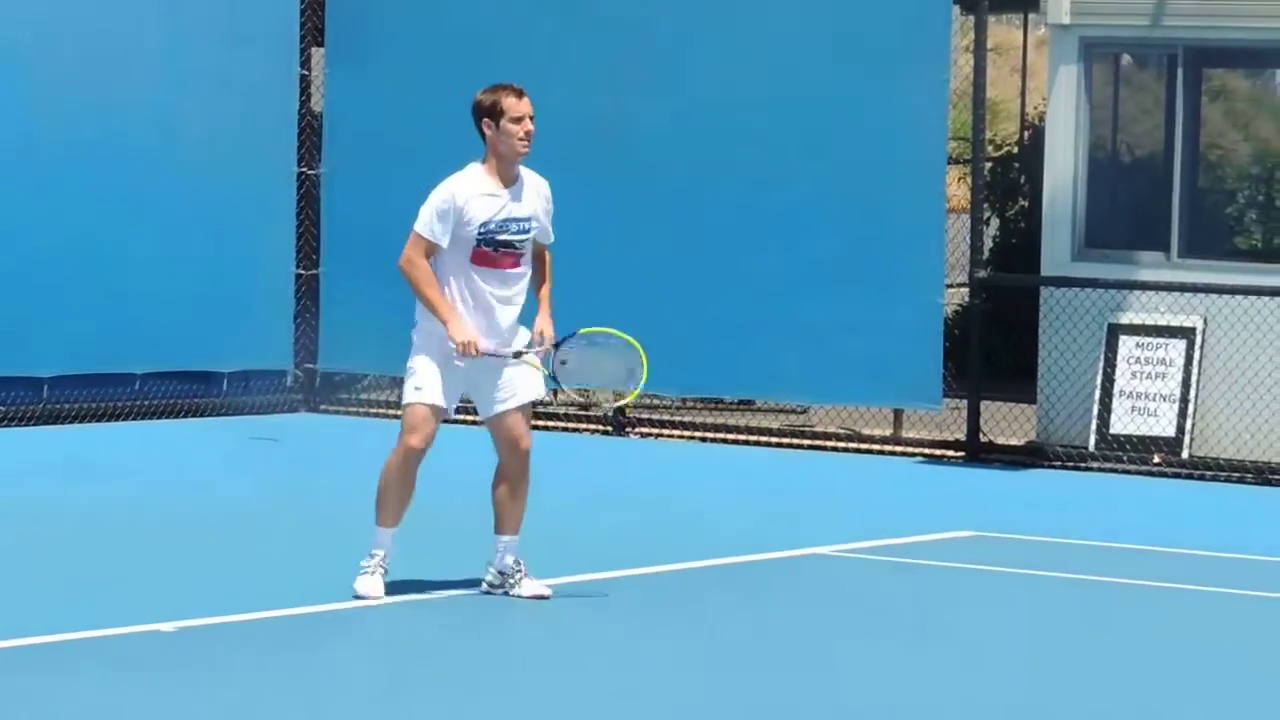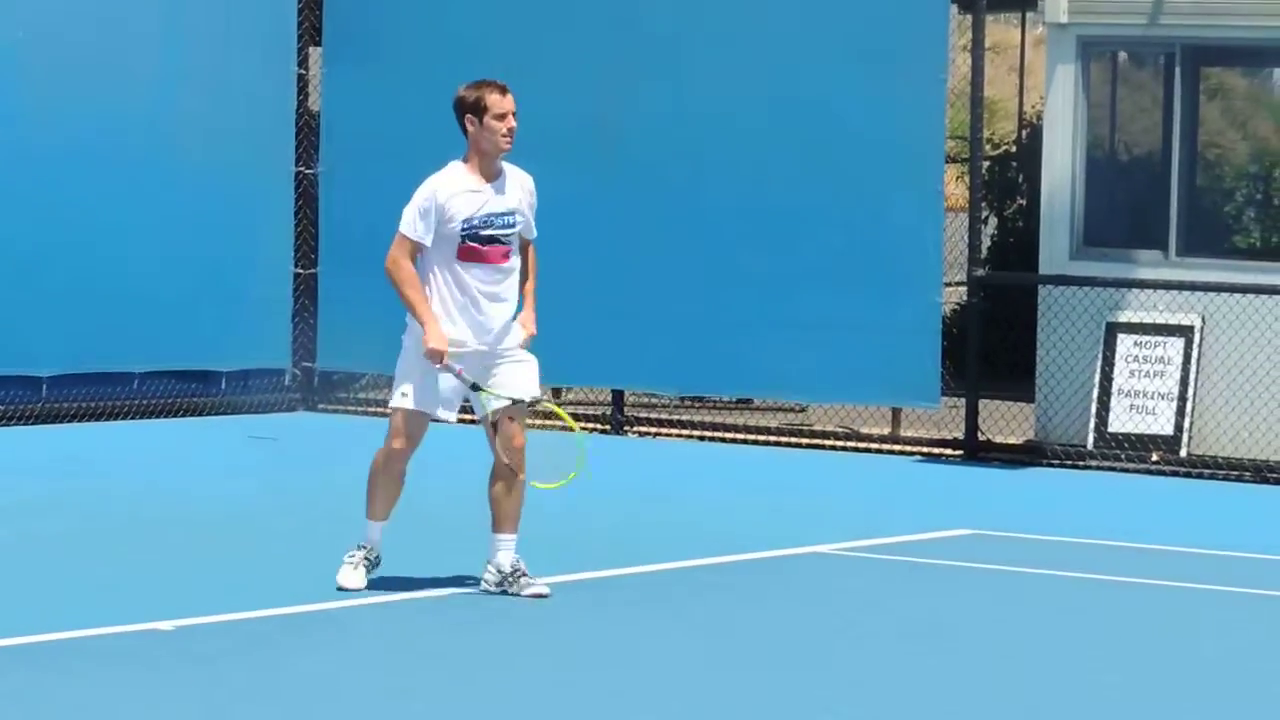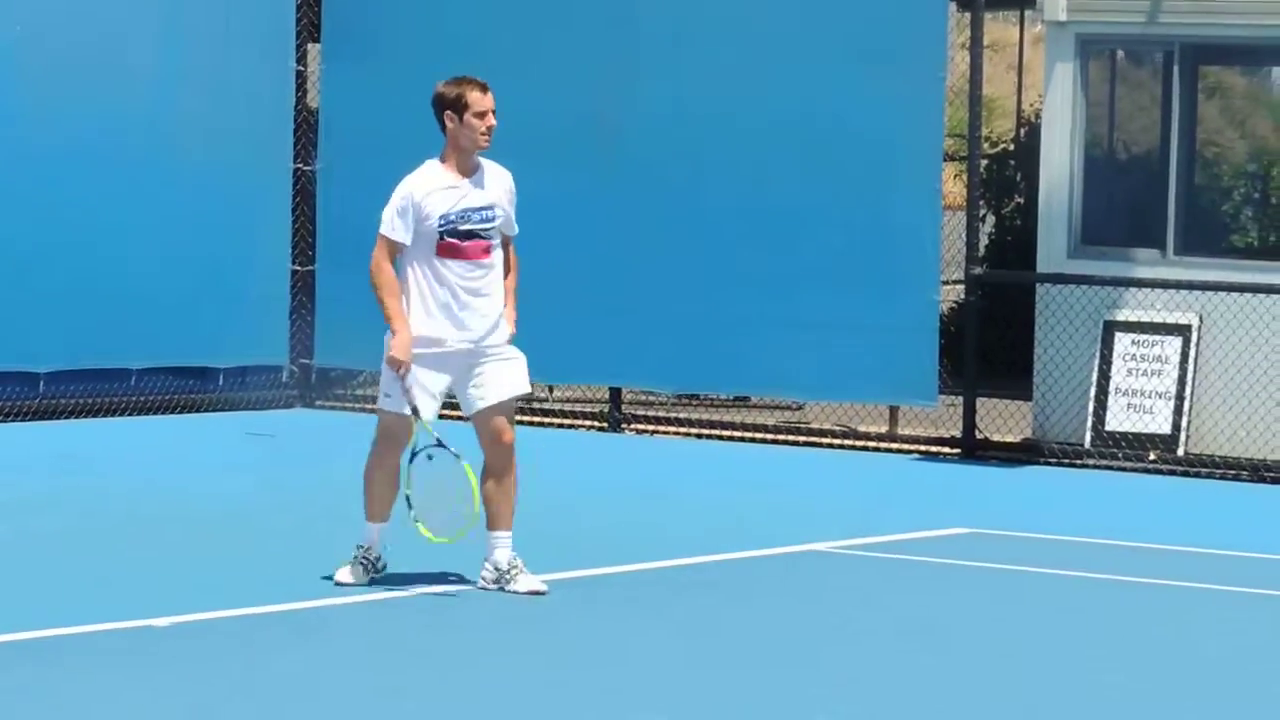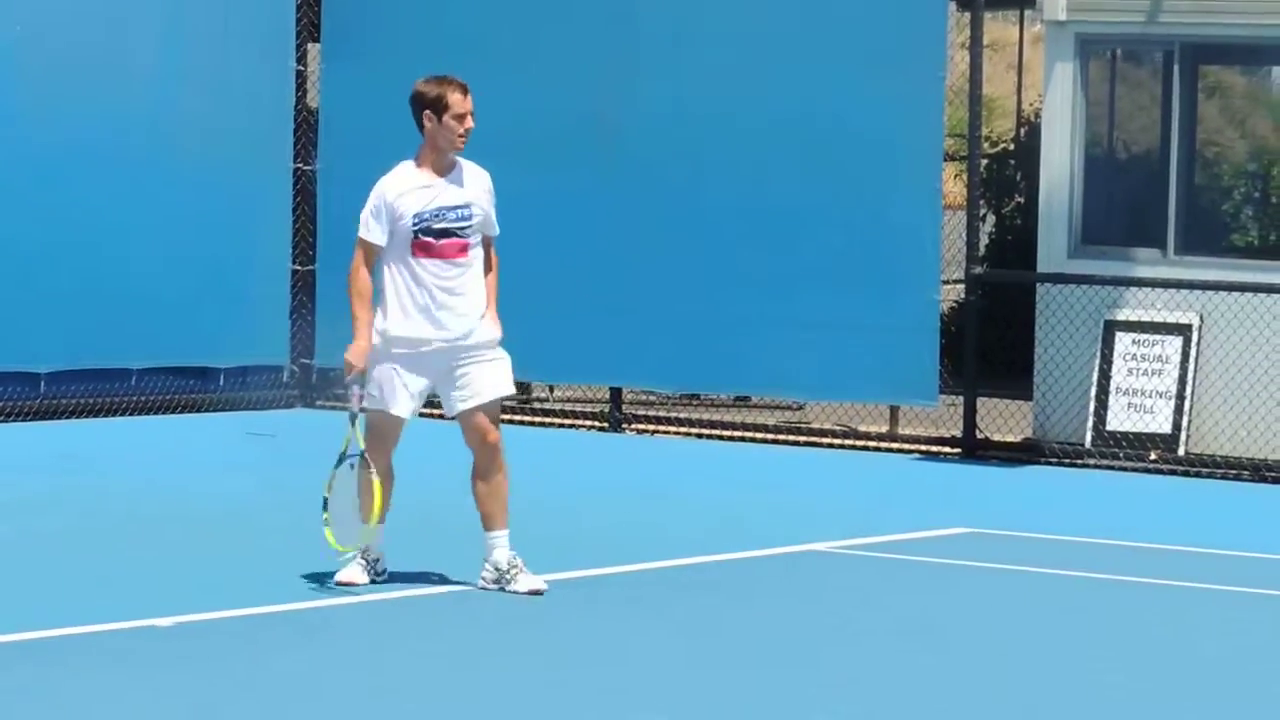
dt=0.1s
person 1, frame 1
left shoulder: (539, 190)
right shoulder: (456, 191)
right elbow: (413, 259)
left wrist: (544, 313)
right wrist: (453, 323)
left hip: (507, 345)
right hip: (446, 342)
left knee: (517, 449)
right knee: (413, 443)
left ankle: (505, 565)
right ankle: (379, 557)
person 1, frame 2
left shoulder: (523, 185)
right shoulder: (439, 190)
right elbow: (398, 261)
left wrist: (528, 309)
right wrist: (430, 326)
left hip: (501, 343)
right hip: (436, 343)
left knee: (513, 448)
right knee: (399, 445)
left ankle: (503, 565)
right ankle: (368, 548)
person 1, frame 3
left shoulder: (501, 182)
right shoulder: (418, 188)
right elbow: (383, 263)
left wrist: (508, 307)
right wrist: (399, 332)
left hip: (484, 340)
right hip: (423, 343)
left knee: (501, 443)
right knee: (389, 445)
left ankle: (500, 561)
right ankle: (370, 549)
person 1, frame 4
left shoulder: (478, 181)
right shoulder: (393, 188)
right elbow: (362, 265)
left wrist: (490, 311)
right wrist: (361, 336)
left hip: (470, 340)
right hip: (404, 341)
left knee: (488, 443)
right knee: (377, 445)
left ankle: (499, 561)
right ankle: (371, 552)
